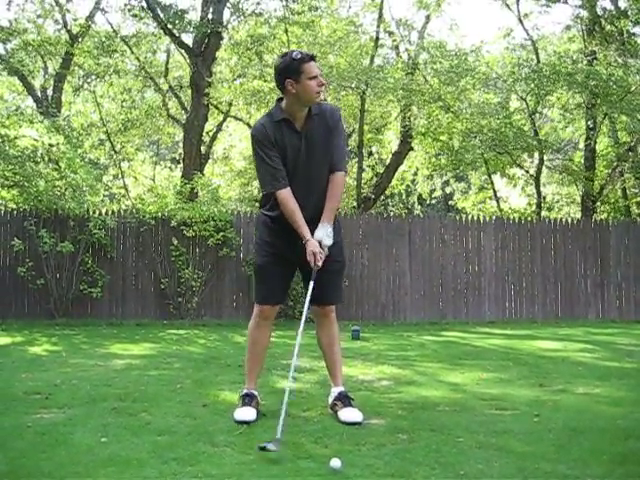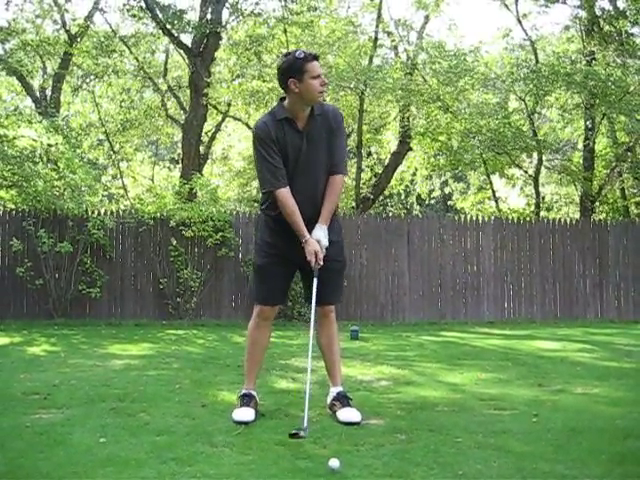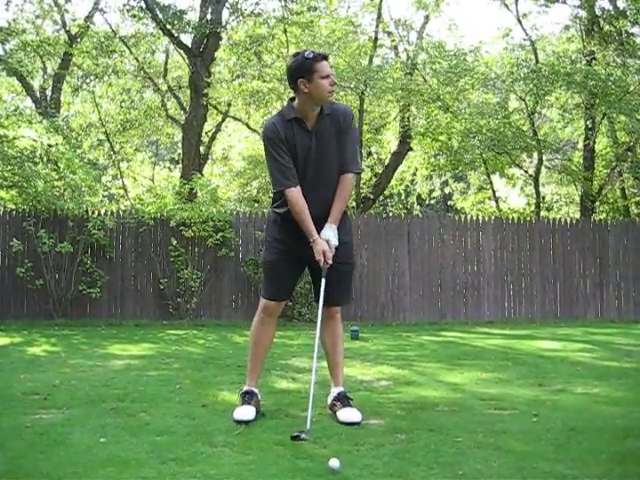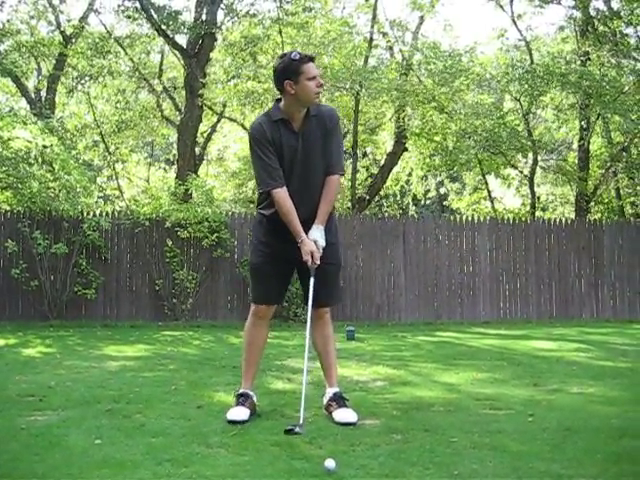
dt=0.3s
person 1, frame 1
left shoulder: (330, 117)
right shoulder: (264, 130)
left elbow: (337, 173)
right elbow: (280, 190)
left wrist: (324, 230)
right wrist: (306, 239)
left hip: (323, 229)
right hip: (277, 232)
left knee: (326, 311)
right knee: (264, 311)
left ankle: (338, 392)
right ankle: (250, 393)
person 1, frame 2
left shoulder: (332, 118)
right shoulder: (266, 128)
left elbow: (337, 175)
right elbow: (279, 190)
left wrist: (321, 230)
right wrist: (305, 239)
left hip: (324, 229)
right hip: (278, 232)
left knee: (326, 310)
right knee: (264, 311)
left ankle: (337, 392)
right ankle: (248, 393)
person 1, frame 3
left shoulder: (342, 117)
right shoulder: (275, 128)
left elbow: (348, 174)
right elbow: (290, 189)
left wrist: (330, 230)
right wrist: (313, 238)
left hip: (333, 228)
right hip: (287, 230)
left knee: (332, 310)
right knee: (270, 306)
left ankle: (338, 393)
right ankle: (250, 391)
person 1, frame 4
left shoulder: (328, 119)
right shoulder: (262, 129)
left elbow: (333, 176)
right elbow: (276, 189)
left wrist: (317, 230)
right wrist: (301, 239)
left hip: (320, 229)
right hip: (274, 231)
left knee: (322, 311)
right knee: (260, 310)
left ankle: (333, 393)
right ankle: (246, 393)
